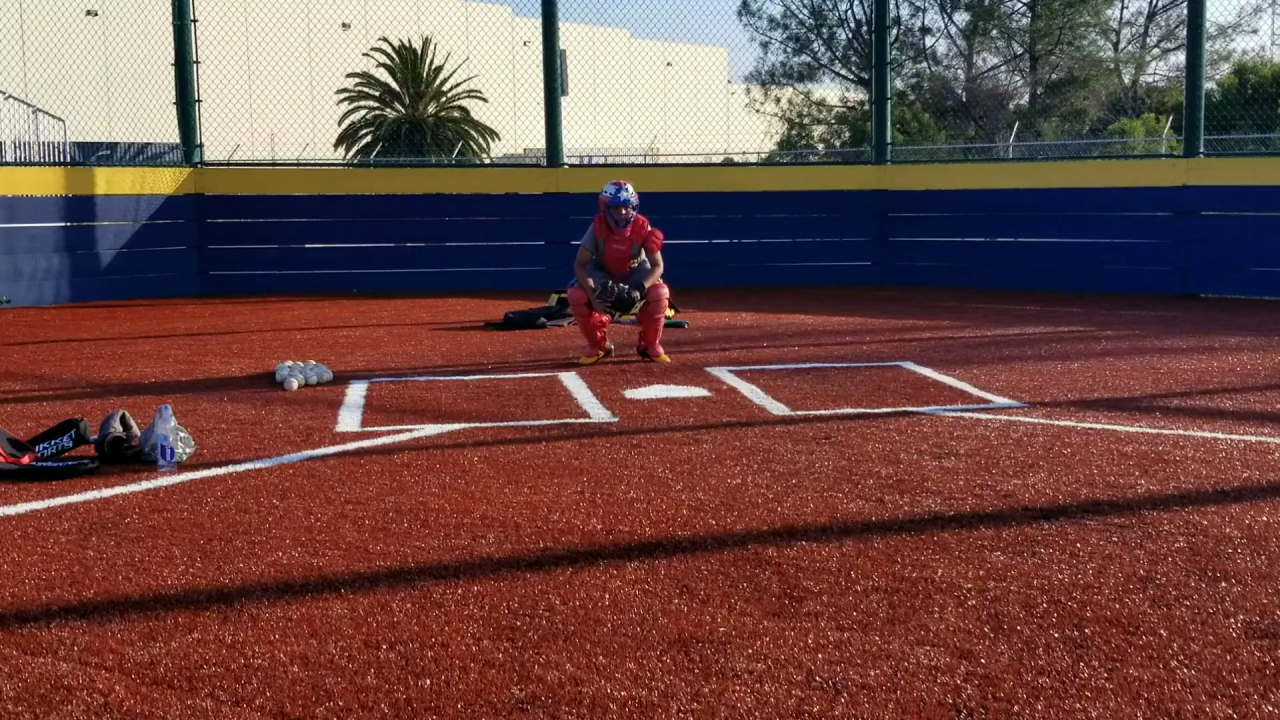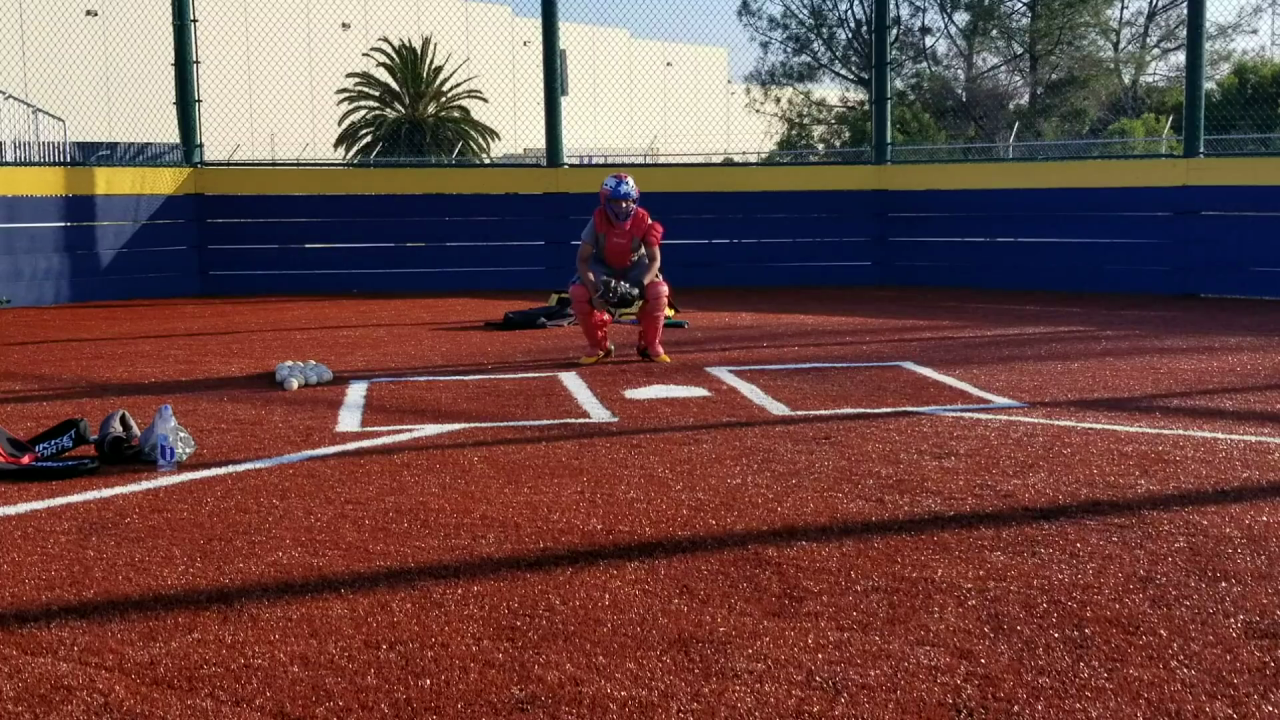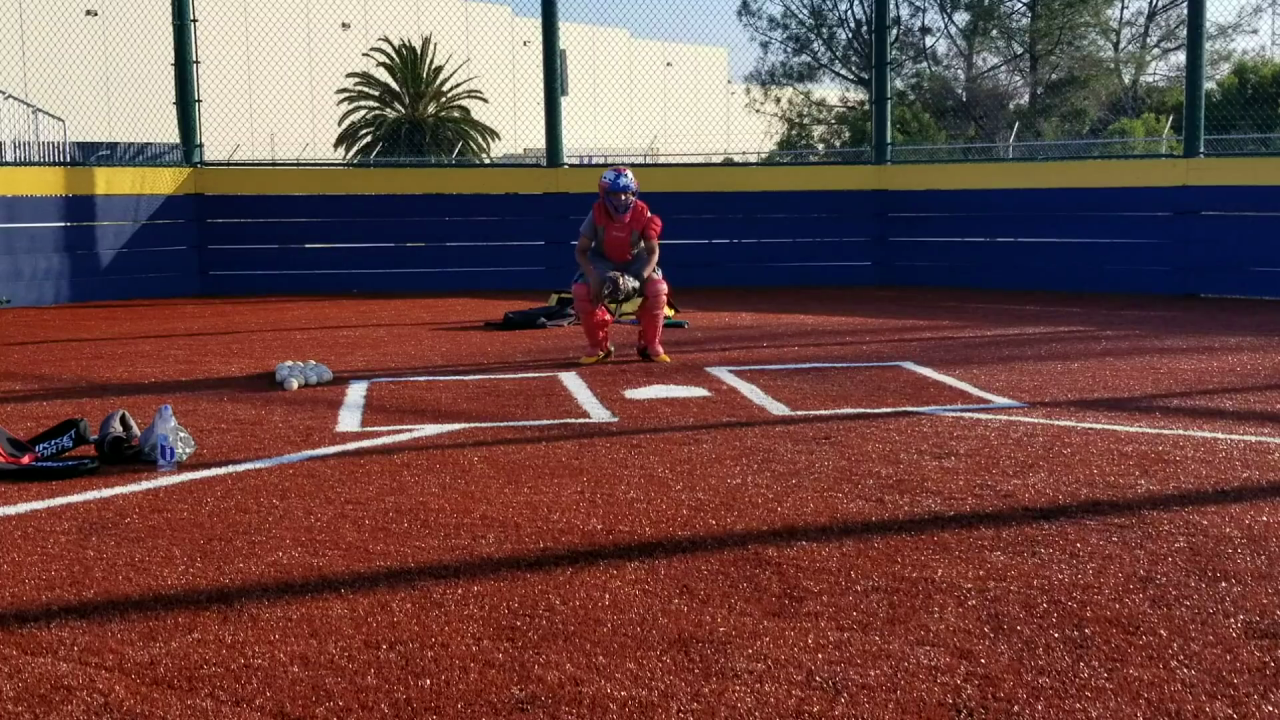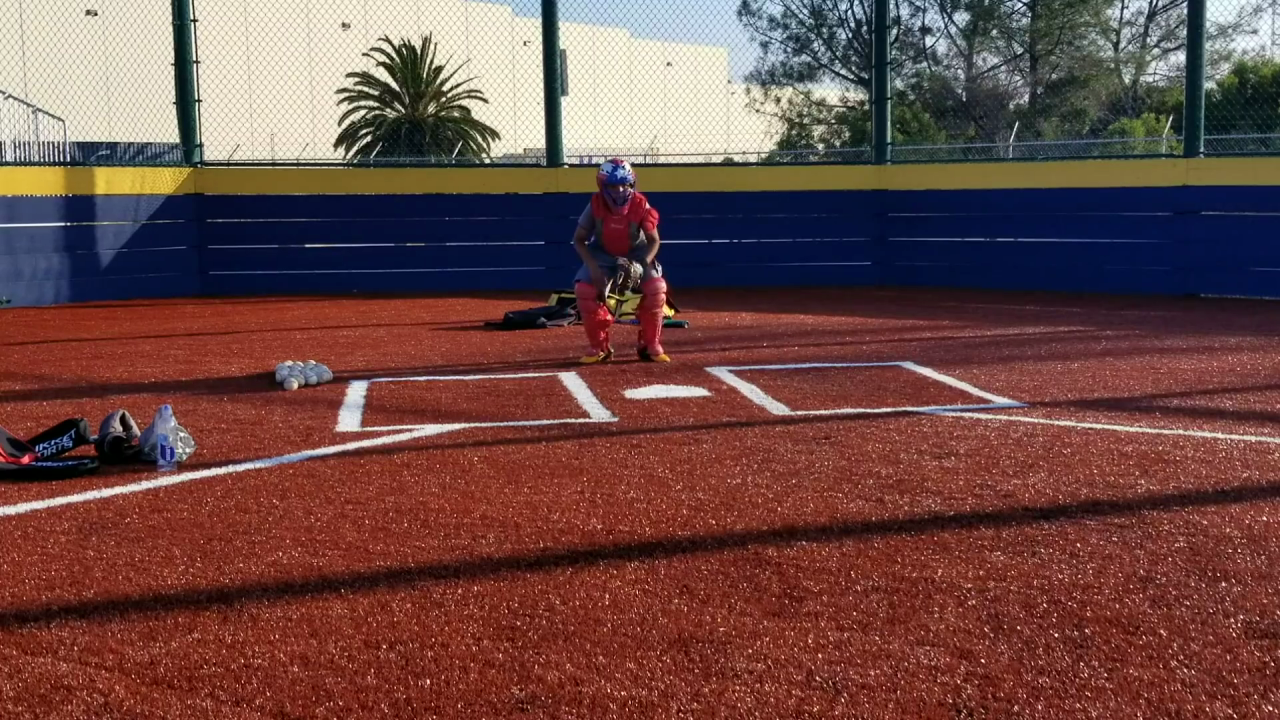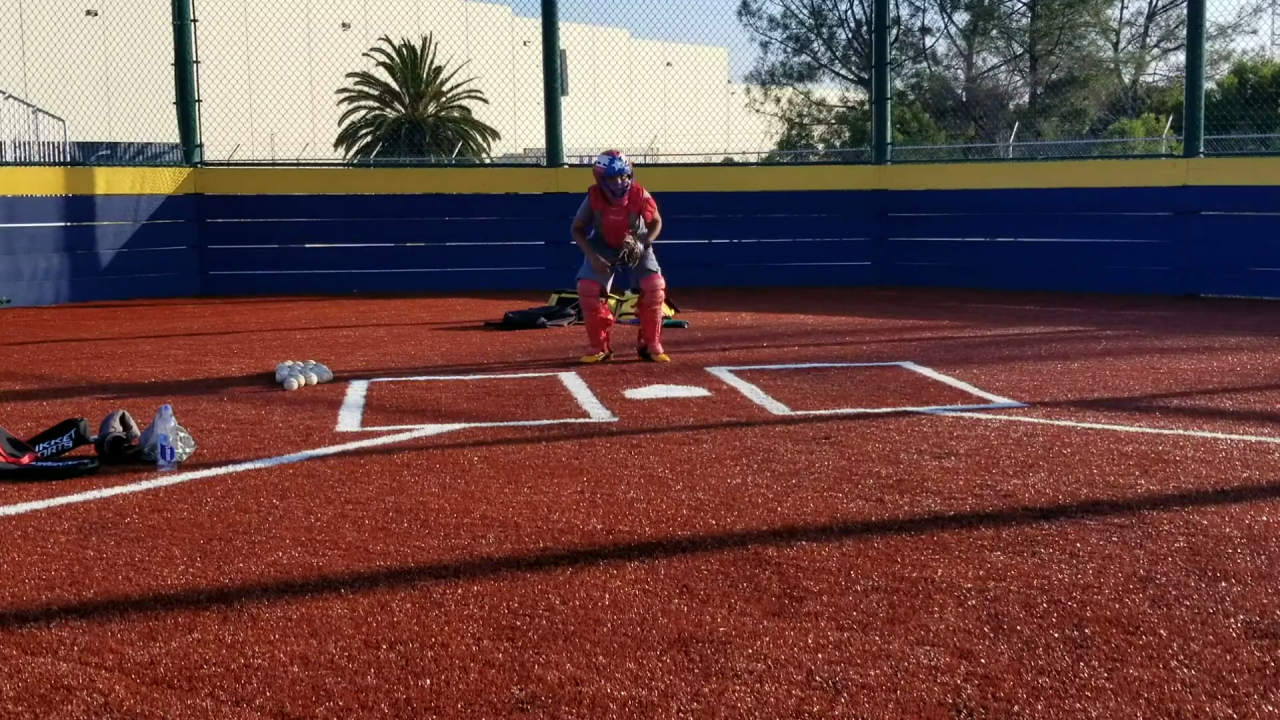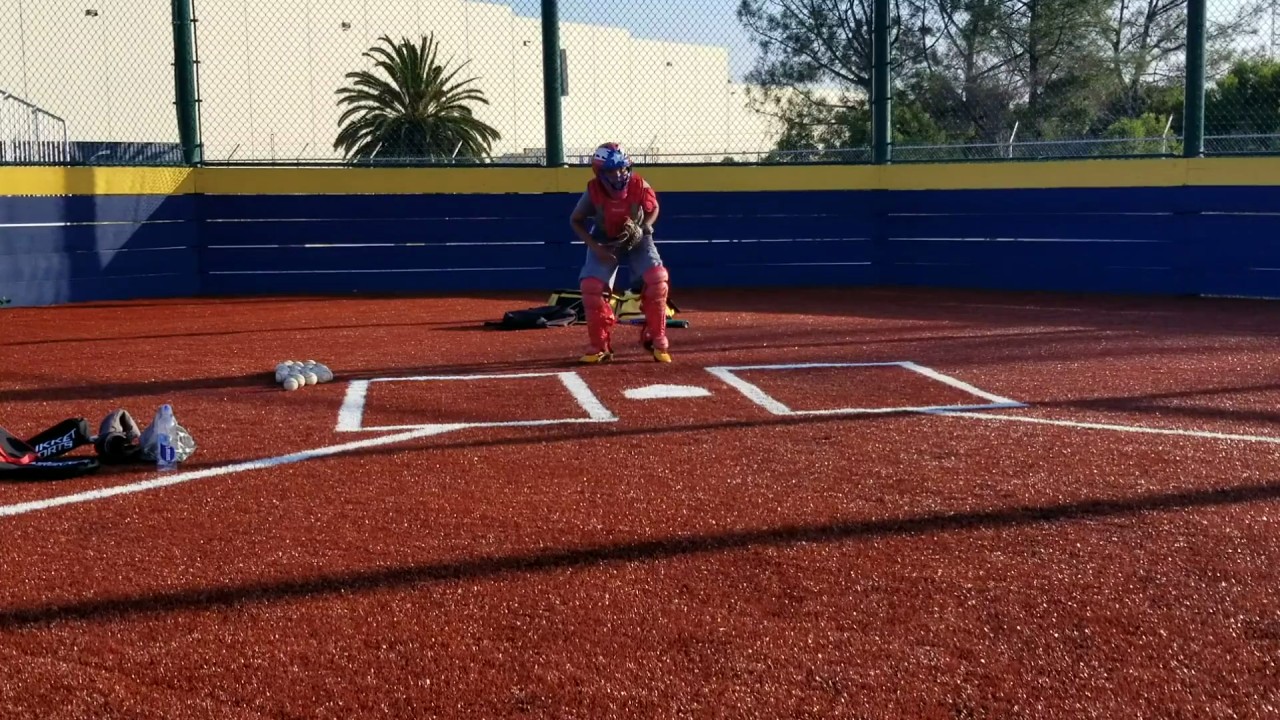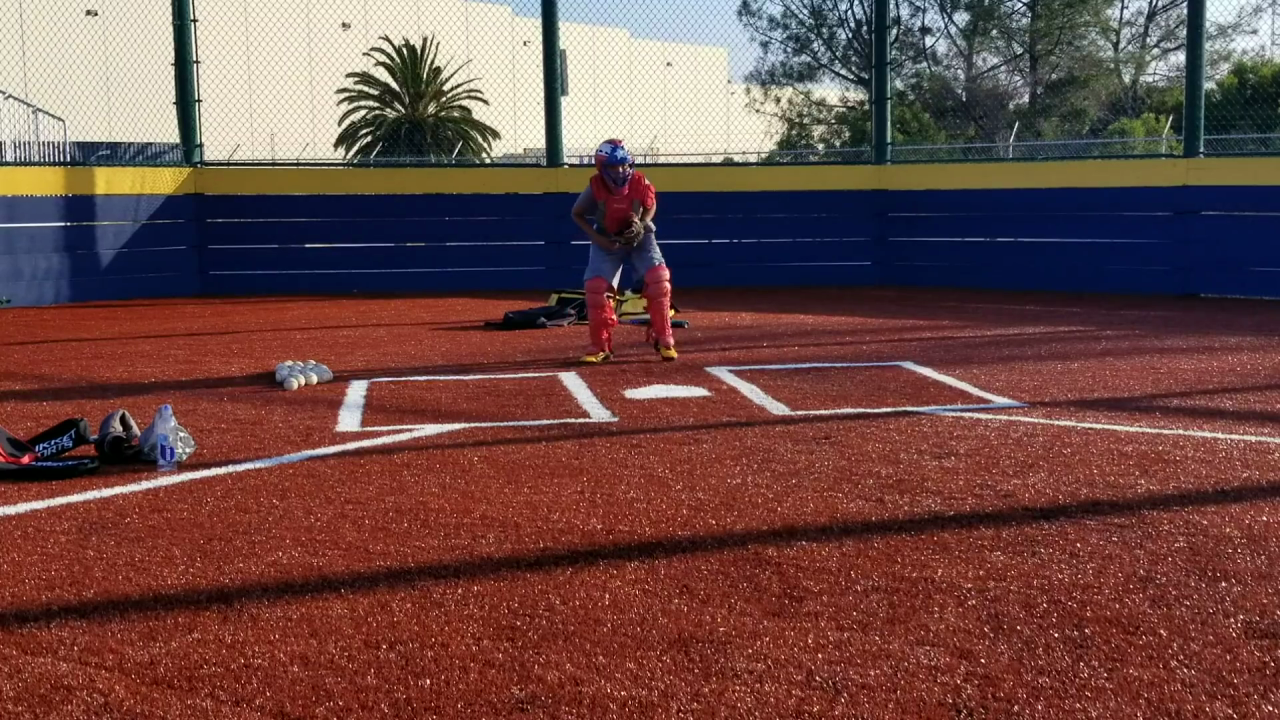
dt=0.1s
person 1, frame 1
left shoulder: (643, 228)
right shoulder: (598, 227)
left elbow: (658, 265)
right elbow: (581, 265)
left wrist: (640, 289)
right wrist: (593, 294)
left hip: (636, 272)
right hip: (603, 272)
left knee: (659, 294)
right knee: (577, 295)
left ankle: (651, 347)
right ankle: (598, 347)
person 1, frame 2
left shoulder: (643, 221)
right shoulder: (598, 221)
left elbow: (655, 259)
right elbow: (582, 260)
left wrist: (639, 286)
right wrist: (593, 291)
left hip: (636, 266)
right hip: (603, 267)
left knee: (658, 292)
right knee: (579, 293)
left ankle: (651, 347)
right ankle: (598, 347)
person 1, frame 3
left shoulder: (642, 214)
right shoulder: (597, 213)
left elbow: (653, 252)
right elbow: (582, 250)
left wrist: (639, 278)
right wrist: (593, 279)
left hip: (636, 260)
right hip: (603, 259)
left knee: (658, 290)
right knee: (582, 292)
left ankle: (650, 346)
right ankle: (598, 348)
person 1, frame 4
left shoulder: (641, 206)
right shoulder: (595, 206)
left elbow: (654, 240)
right elbow: (579, 239)
left wrist: (641, 266)
right wrist: (592, 267)
left hip: (636, 252)
right hip: (602, 254)
left knee: (656, 288)
right knee: (585, 290)
left ankle: (650, 346)
right ankle: (599, 348)
person 1, frame 5
left shoulder: (639, 194)
right shoulder: (593, 198)
left elbow: (656, 223)
right elbow: (576, 229)
left wrist: (642, 244)
right wrist: (592, 255)
right hip: (603, 247)
left knee: (654, 287)
right knee: (588, 289)
left ankle: (650, 346)
right ankle: (599, 348)
person 1, frame 6
left shoulder: (639, 186)
right shoulder: (593, 192)
left elbow: (654, 208)
right elbow: (575, 221)
left wrist: (642, 229)
right wrist: (594, 246)
left hip: (636, 238)
right hip: (604, 241)
left knee: (657, 280)
right knee: (591, 287)
left ankle: (656, 340)
right ankle: (599, 348)
person 1, frame 7
left shoulder: (640, 184)
right shoulder: (595, 187)
left elbow: (651, 205)
right elbow: (577, 214)
left wrist: (642, 222)
right wrist: (596, 237)
left hip: (638, 236)
right hip: (606, 238)
left knee: (658, 281)
right knee: (596, 288)
left ankle: (664, 341)
right ankle: (599, 348)
